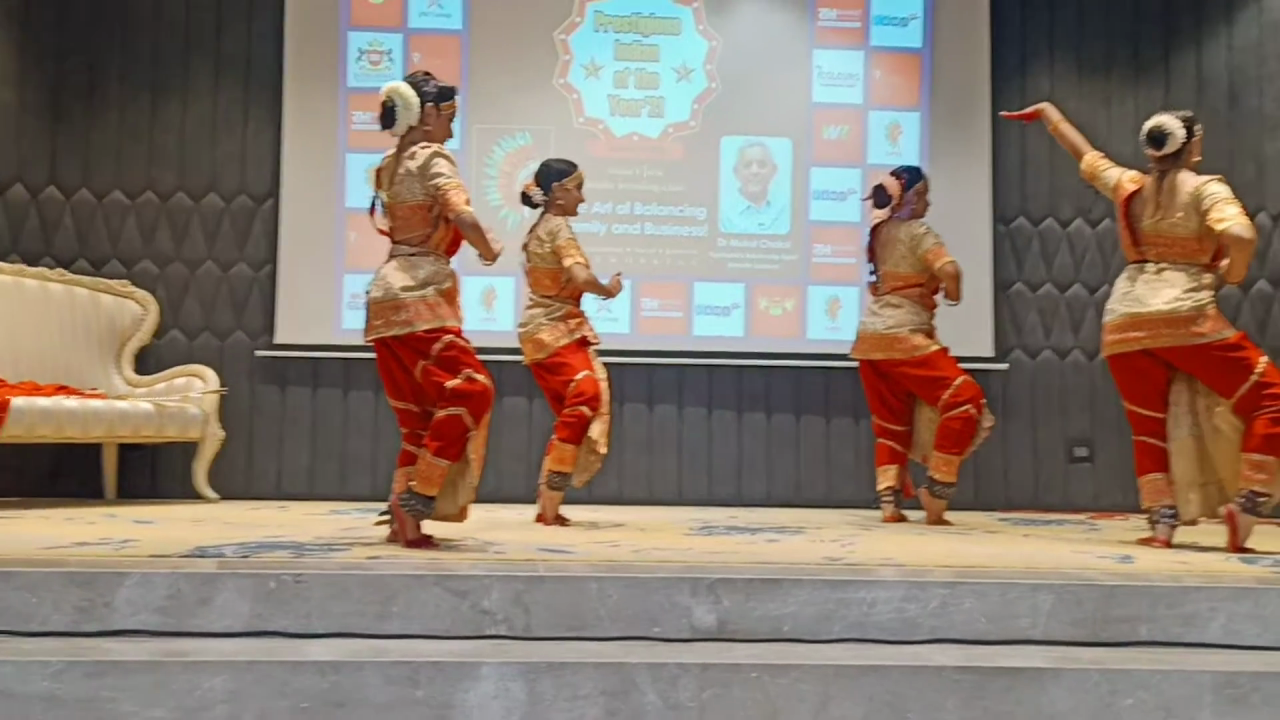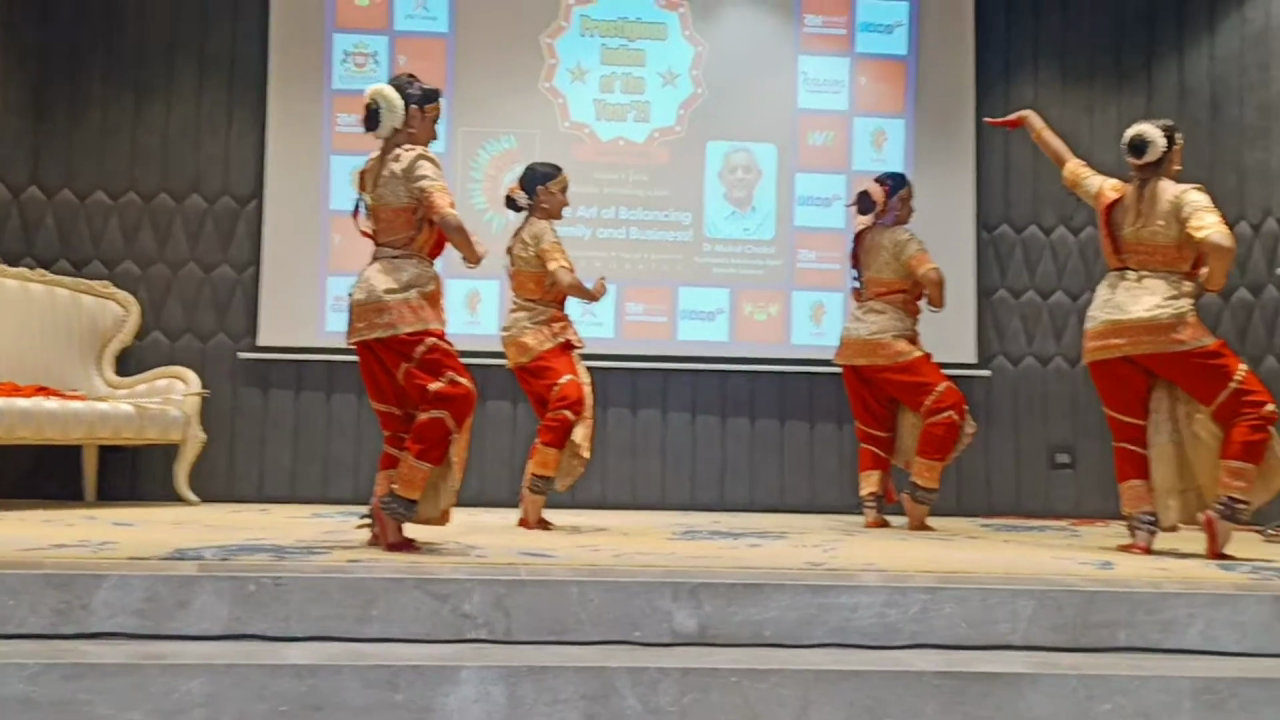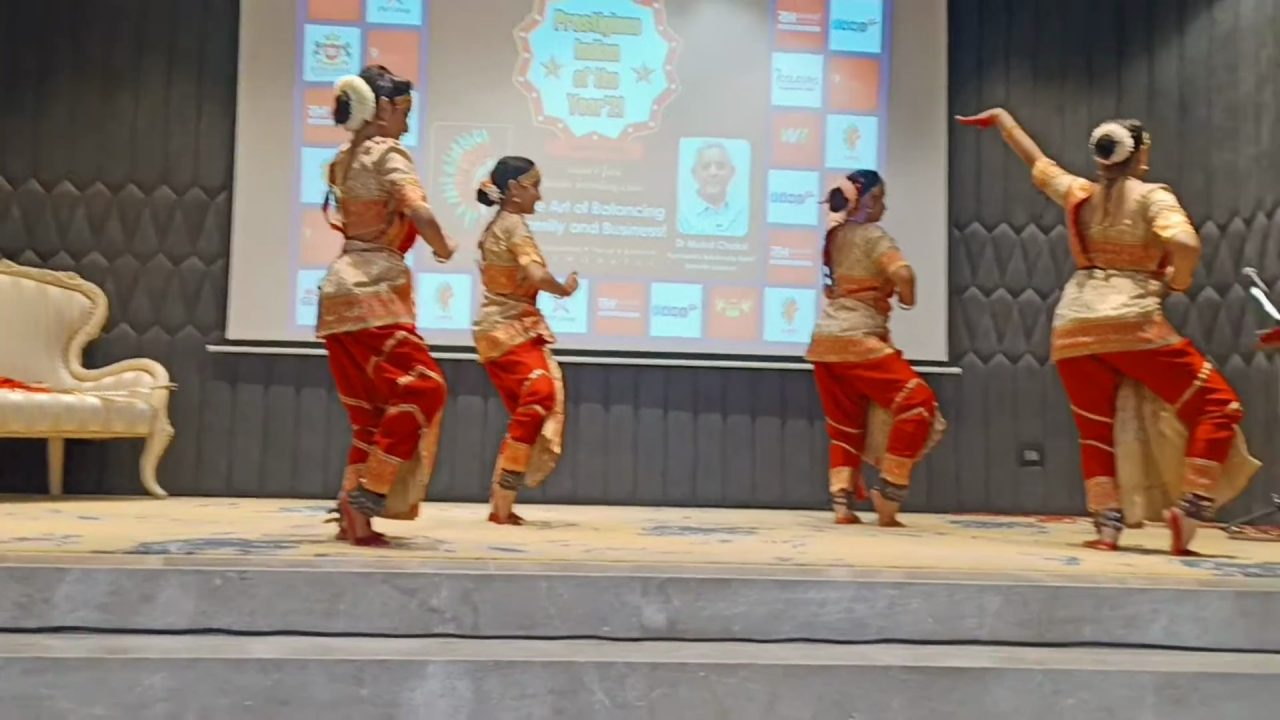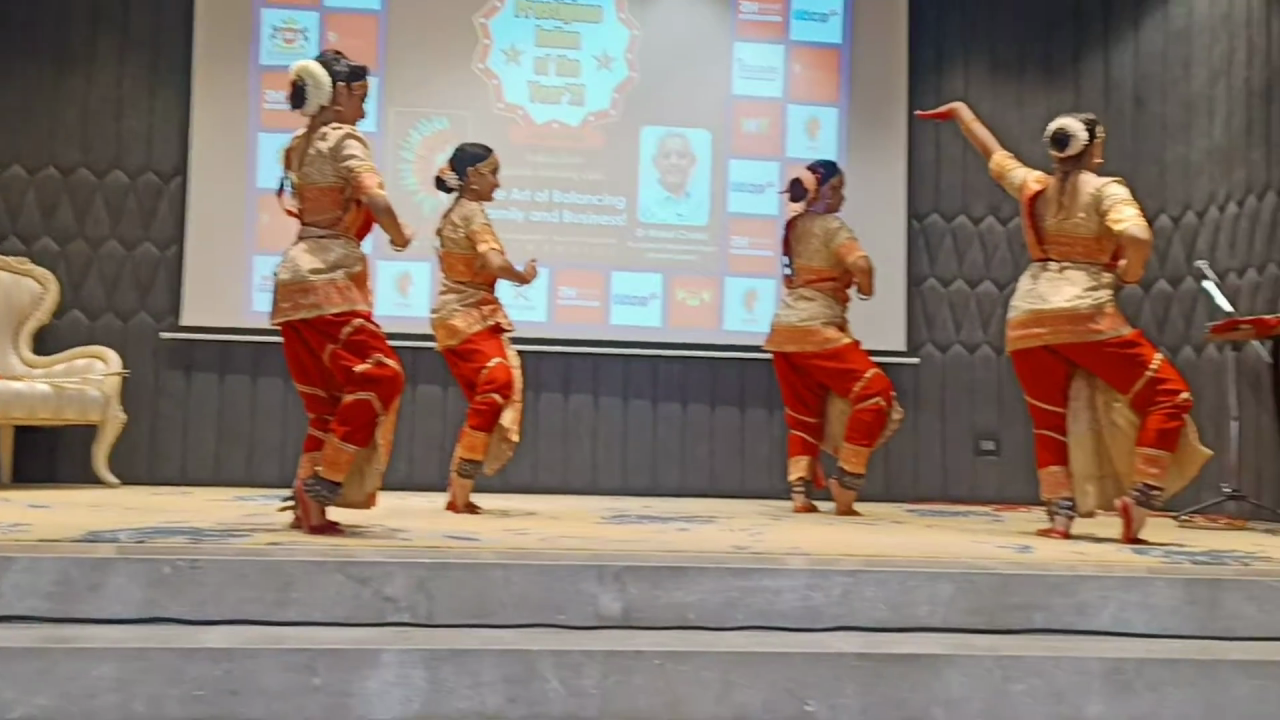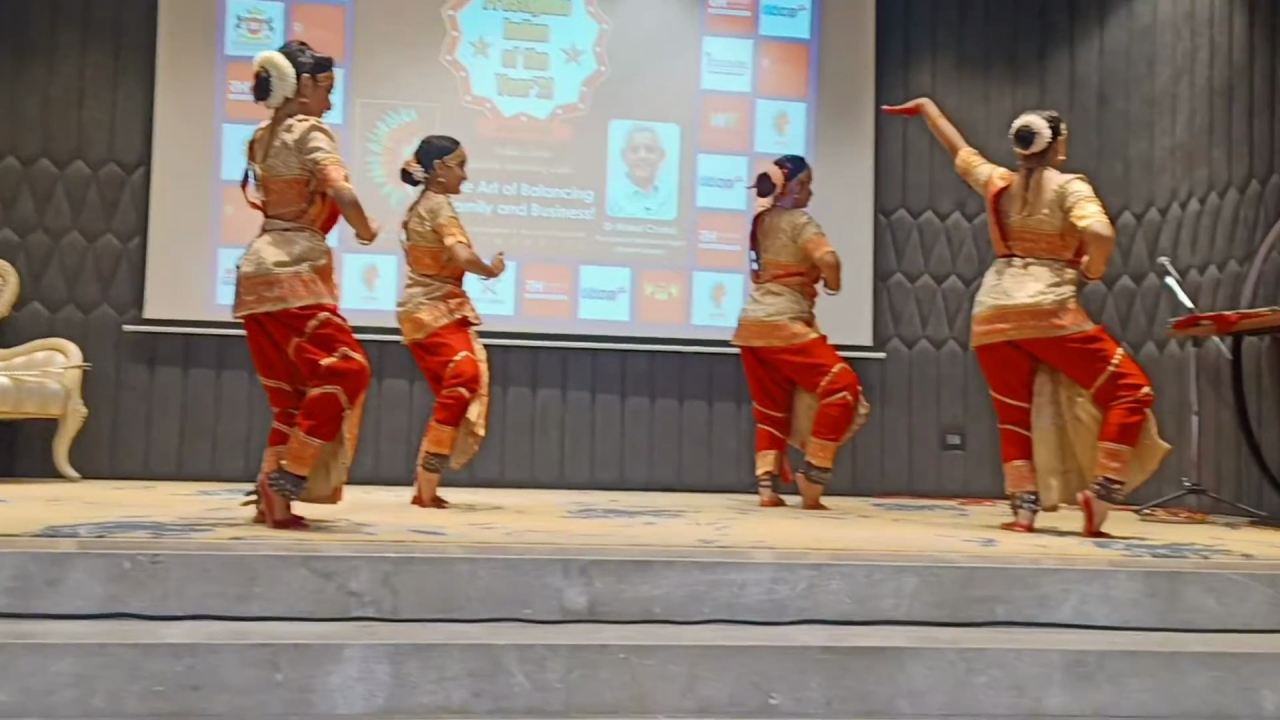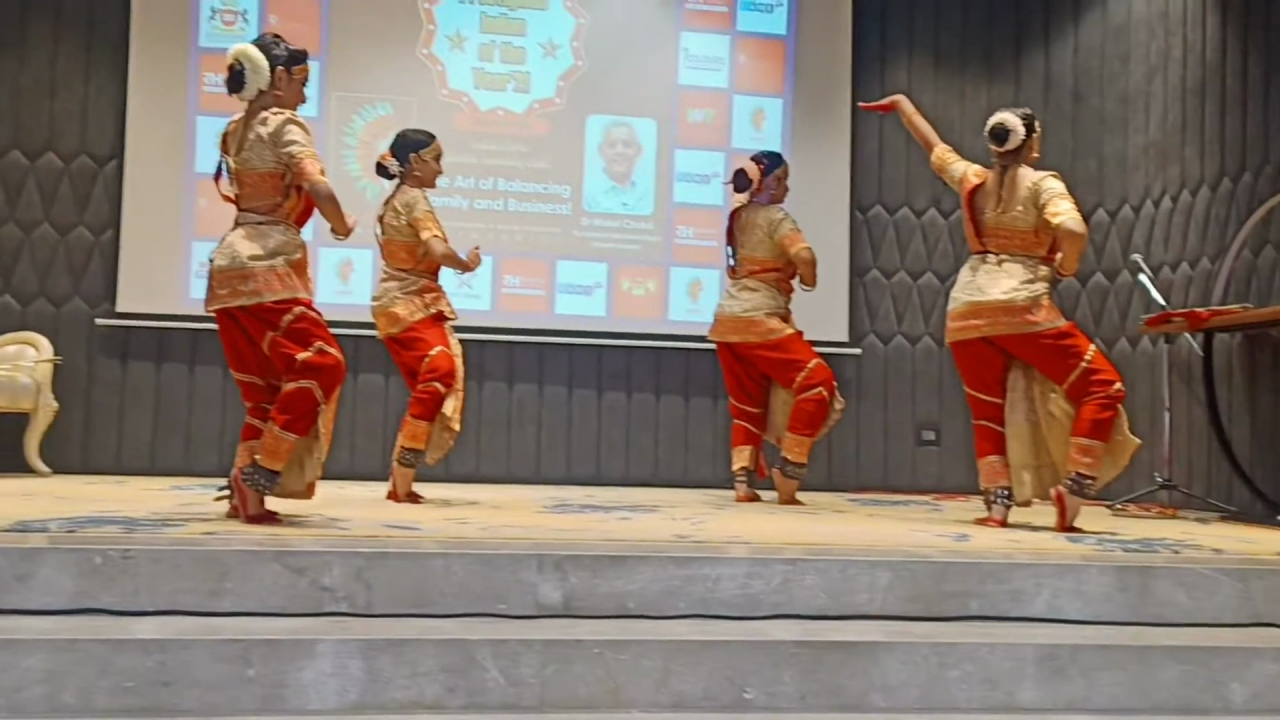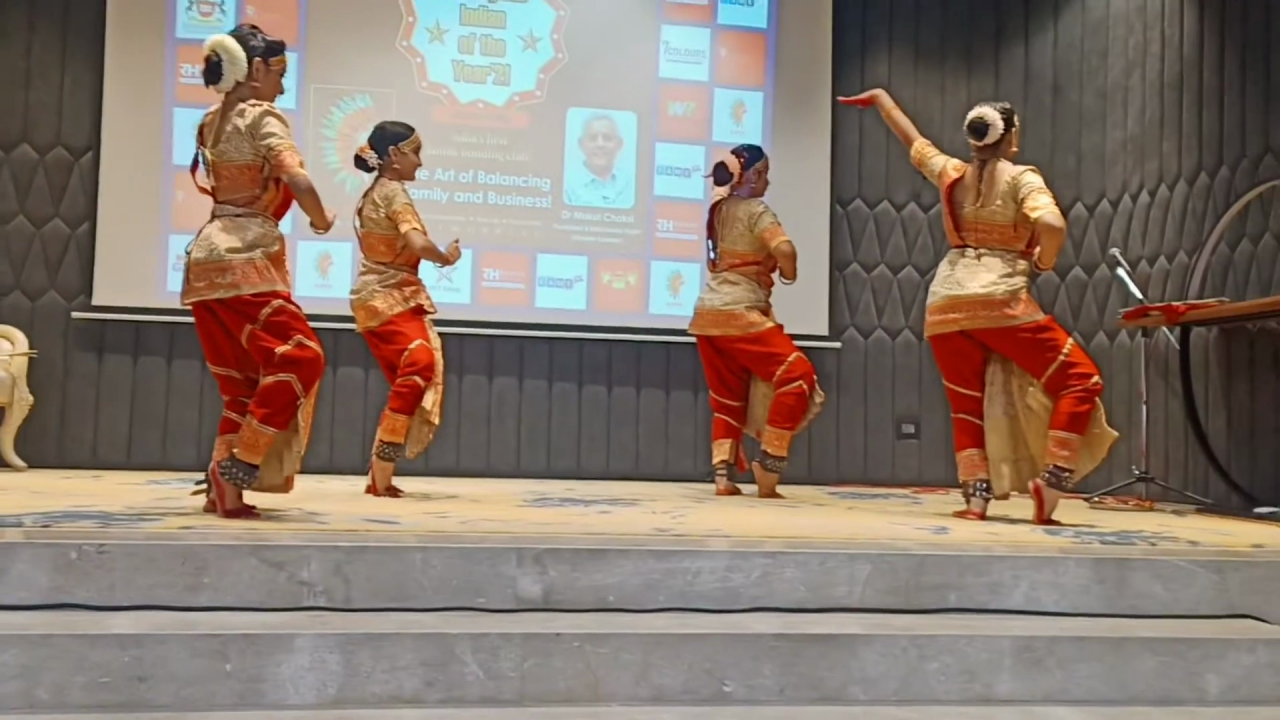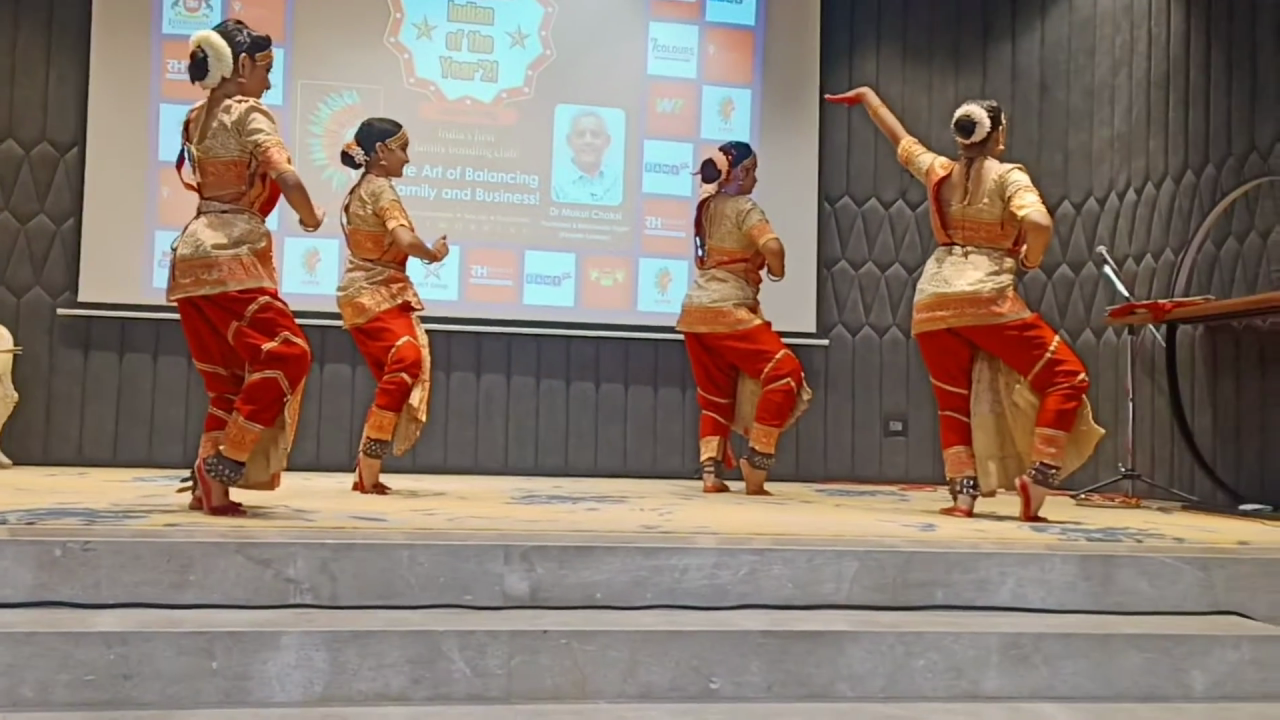
dt=0.1s
person 1, frame 1
left shoulder: (390, 164)
right shoulder: (432, 157)
right elbow: (462, 217)
right wrist: (489, 251)
left hip: (389, 295)
right hip: (419, 296)
left knee: (421, 412)
right knee: (469, 392)
left ankle: (403, 513)
right ankle: (414, 502)
person 1, frame 2
left shoulder: (374, 167)
right shoulder: (416, 160)
right elbow: (447, 219)
right wrist: (473, 254)
left hip: (371, 297)
right hip: (402, 299)
left knee: (403, 415)
right knee: (452, 395)
left ankle: (385, 515)
right ankle: (396, 504)
person 1, frame 3
left shoulder: (344, 160)
right shoulder: (387, 153)
right elbow: (419, 213)
right wrist: (444, 249)
left hip: (341, 291)
right hip: (372, 291)
left knee: (373, 409)
right knee: (422, 389)
left ankle: (353, 511)
right ankle: (365, 498)
person 1, frame 4
left shoulder: (300, 145)
right shoulder: (345, 139)
right elbow: (376, 201)
right wrist: (400, 236)
left hip: (296, 278)
right hip: (328, 279)
left knee: (328, 398)
right knee: (379, 377)
left ankle: (308, 500)
right ankle: (319, 488)
person 1, frame 5
left shoulder: (263, 137)
right shoulder: (310, 131)
right elbow: (342, 194)
right wrist: (367, 231)
left hip: (259, 271)
right hip: (293, 271)
left knee: (292, 392)
right knee: (345, 371)
left ankle: (272, 495)
right ankle: (284, 482)
person 1, frame 6
left shoulder: (236, 130)
right shoulder: (285, 125)
right elbow: (318, 187)
right wrist: (342, 225)
left hip: (232, 265)
right hip: (267, 266)
left knee: (265, 387)
right knee: (320, 365)
left ankle: (245, 490)
right ankle: (256, 477)
person 1, frame 7
left shoulder: (212, 122)
right shoulder: (262, 116)
right elbow: (297, 180)
right wrist: (322, 220)
left hip: (208, 258)
right hip: (244, 258)
left knee: (243, 381)
right knee: (300, 358)
left ankle: (223, 484)
right ankle: (235, 472)
person 1, frame 8
left shoulder: (198, 117)
right shoulder: (249, 112)
right elbow: (286, 177)
right wrist: (311, 217)
left hip: (194, 253)
right hip: (231, 255)
left knee: (229, 377)
right knee: (287, 355)
left ankle: (209, 484)
right ankle: (222, 467)
person 2, frame 1
left shoulder: (1127, 185)
right shoulder: (1206, 188)
left elbow: (1084, 153)
right elbow: (1241, 237)
left wrist: (1047, 111)
right wrist: (1233, 274)
left hip: (1123, 322)
right hip: (1184, 318)
left knee: (1149, 428)
left ankle: (1161, 524)
person 2, frame 2
left shoulder: (1108, 193)
right shoulder: (1185, 197)
left elbow: (1065, 160)
right elbow: (1220, 245)
left wrist: (1030, 118)
right wrist: (1211, 282)
left hip: (1104, 329)
right hip: (1164, 325)
left knee: (1129, 434)
left ankle: (1141, 530)
right ankle: (1222, 512)
person 2, frame 3
left shoulder: (1077, 193)
right shoulder: (1152, 196)
left elbow: (1035, 159)
right elbow: (1185, 245)
left wrist: (1001, 117)
right wrist: (1177, 282)
left hip: (1073, 327)
right hip: (1131, 324)
left knee: (1096, 431)
right knee: (1217, 406)
left ankle: (1107, 527)
right ankle: (1187, 509)
person 2, frame 4
left shoulder: (1032, 186)
right shoulder: (1106, 190)
left elbow: (991, 151)
right elbow: (1138, 237)
left wrist: (958, 110)
right wrist: (1129, 274)
left hip: (1027, 318)
right hip: (1085, 315)
left knee: (1049, 422)
right knee: (1169, 397)
left ankle: (1060, 516)
right ankle: (1139, 497)
person 2, frame 5
left shoulder: (996, 182)
right shoulder: (1069, 186)
left elbow: (956, 147)
right elbow: (1101, 234)
left wrist: (925, 106)
right wrist: (1091, 270)
left hip: (992, 314)
right hip: (1048, 311)
left knee: (1014, 416)
right knee: (1131, 392)
left ankle: (1023, 510)
right ankle: (1101, 491)
person 2, frame 6
left shoulder: (971, 179)
right shoulder: (1043, 184)
left elbow: (933, 145)
right elbow: (1074, 231)
left wrist: (901, 102)
right wrist: (1065, 267)
left hip: (966, 310)
right hip: (1022, 307)
left knee: (987, 412)
right knee: (1103, 389)
left ankle: (996, 505)
right ankle: (1073, 487)
person 2, frame 7
left shoulder: (950, 173)
right shoulder: (1021, 178)
left elbow: (911, 139)
right elbow: (1052, 226)
left wrist: (880, 97)
right wrist: (1043, 261)
left hip: (946, 304)
right hip: (1000, 301)
left knee: (966, 405)
right knee: (1081, 382)
left ankle: (975, 498)
right ankle: (1050, 480)
person 2, frame 8
left shoulder: (937, 172)
right shoulder: (1008, 176)
left elbow: (899, 138)
right elbow: (1039, 224)
left wrist: (866, 95)
right wrist: (1029, 260)
left hip: (932, 301)
right hip: (987, 298)
left knee: (954, 403)
right knee: (1067, 379)
left ankle: (963, 494)
right ankle: (1038, 477)
person 3, frame 1
left shoulder: (538, 229)
right shoulder: (558, 227)
right elbow: (582, 277)
right wrist: (609, 290)
left hip: (543, 331)
right hip: (555, 331)
left knee: (573, 410)
right knee: (586, 395)
left ankle: (549, 502)
right ankle: (551, 500)
person 3, frame 2
left shoulder: (522, 232)
right shoulder: (543, 231)
right elbow: (566, 281)
right wrist: (593, 294)
left hip: (527, 334)
right hip: (540, 335)
left knee: (557, 412)
right knee: (568, 400)
left ankle: (531, 507)
right ankle: (533, 505)
person 3, frame 3
left shoulder: (494, 226)
right shoulder: (514, 225)
right elbow: (538, 276)
right wrist: (565, 289)
left hip: (498, 329)
right hip: (511, 329)
left knee: (529, 407)
right knee: (539, 395)
left ankle: (501, 501)
right ankle: (503, 499)
person 3, frame 4
left shoulder: (452, 214)
right shoulder: (473, 212)
right elbow: (496, 263)
right wrist: (523, 277)
left hip: (457, 317)
right hip: (469, 318)
left knee: (487, 395)
right knee: (498, 383)
left ankle: (459, 490)
right ankle: (460, 490)
person 3, frame 5
left shoulder: (418, 206)
right shoulder: (439, 205)
right elbow: (463, 257)
right wrist: (491, 270)
left hip: (423, 310)
right hip: (436, 311)
left knee: (454, 389)
right knee: (464, 377)
left ankle: (425, 484)
right ankle: (426, 484)
person 3, frame 6
left shoulder: (394, 200)
right shoulder: (415, 199)
right elbow: (439, 250)
right wrist: (467, 264)
left hip: (399, 305)
right hip: (411, 306)
left knee: (430, 382)
right knee: (440, 371)
left ankle: (401, 479)
right ankle: (402, 479)
person 3, frame 7
left shoulder: (372, 193)
right shoulder: (394, 192)
right elbow: (419, 244)
right wrist: (447, 258)
left hip: (378, 298)
right hip: (390, 299)
left knee: (409, 376)
right knee: (419, 365)
left ankle: (380, 473)
right ankle: (381, 473)
person 3, frame 8
left shoulder: (359, 190)
right shoulder: (381, 188)
right elbow: (406, 240)
right wrist: (434, 254)
left hip: (363, 294)
right hip: (377, 296)
left knee: (396, 373)
right knee: (407, 360)
left ankle: (367, 470)
right ankle: (368, 470)
person 4, frame 1
left shoulder: (880, 231)
right shoulder: (917, 231)
right elbow: (949, 270)
right wrist: (953, 294)
left hip: (870, 336)
right hip: (904, 336)
left knee: (891, 422)
right knee: (965, 399)
left ankle: (889, 503)
right ankle: (936, 496)
person 4, frame 2
left shoulder: (864, 238)
right shoulder: (901, 238)
right elbow: (932, 277)
right wrist: (936, 300)
left hip: (854, 342)
right hip: (887, 342)
left knee: (874, 428)
right knee: (948, 406)
left ankle: (872, 509)
right ankle: (918, 501)
person 4, frame 3
left shoulder: (836, 235)
right shoulder: (872, 235)
right elbow: (903, 274)
right wrist: (907, 298)
left hip: (825, 338)
right hip: (858, 338)
left knee: (845, 424)
right knee: (918, 402)
left ankle: (842, 504)
right ankle: (888, 497)
person 4, frame 4
left shoulder: (796, 226)
right shoulder: (832, 226)
right elbow: (862, 264)
right wrist: (866, 288)
left hip: (784, 329)
right hip: (817, 329)
left knee: (804, 414)
right knee: (876, 392)
left ankle: (800, 493)
right ankle: (846, 487)
person 4, frame 5
left shoulder: (763, 221)
right shoulder: (799, 221)
right elbow: (828, 260)
right wrist: (832, 283)
left hip: (752, 324)
right hip: (784, 323)
left knee: (771, 408)
right knee: (842, 387)
left ankle: (767, 488)
right ankle: (812, 481)
person 4, frame 6
left shoulder: (739, 216)
right shoulder: (775, 217)
right elbow: (805, 256)
right wrist: (809, 279)
left hip: (727, 319)
right hip: (760, 319)
left knee: (747, 404)
right knee: (818, 383)
left ankle: (742, 483)
right ankle: (787, 476)
person 4, frame 7
left shoulder: (720, 209)
right shoulder: (756, 210)
right elbow: (785, 250)
right wrist: (789, 272)
left hip: (708, 313)
right hip: (741, 313)
left knee: (728, 397)
right knee: (798, 377)
left ankle: (723, 477)
right ankle: (767, 470)
person 4, frame 8
left shoulder: (708, 207)
right shoulder: (744, 207)
right elbow: (773, 247)
right wrist: (777, 270)
left hip: (696, 309)
right hip: (729, 310)
left knee: (716, 394)
right knee: (786, 373)
left ankle: (711, 473)
right ankle: (756, 466)
